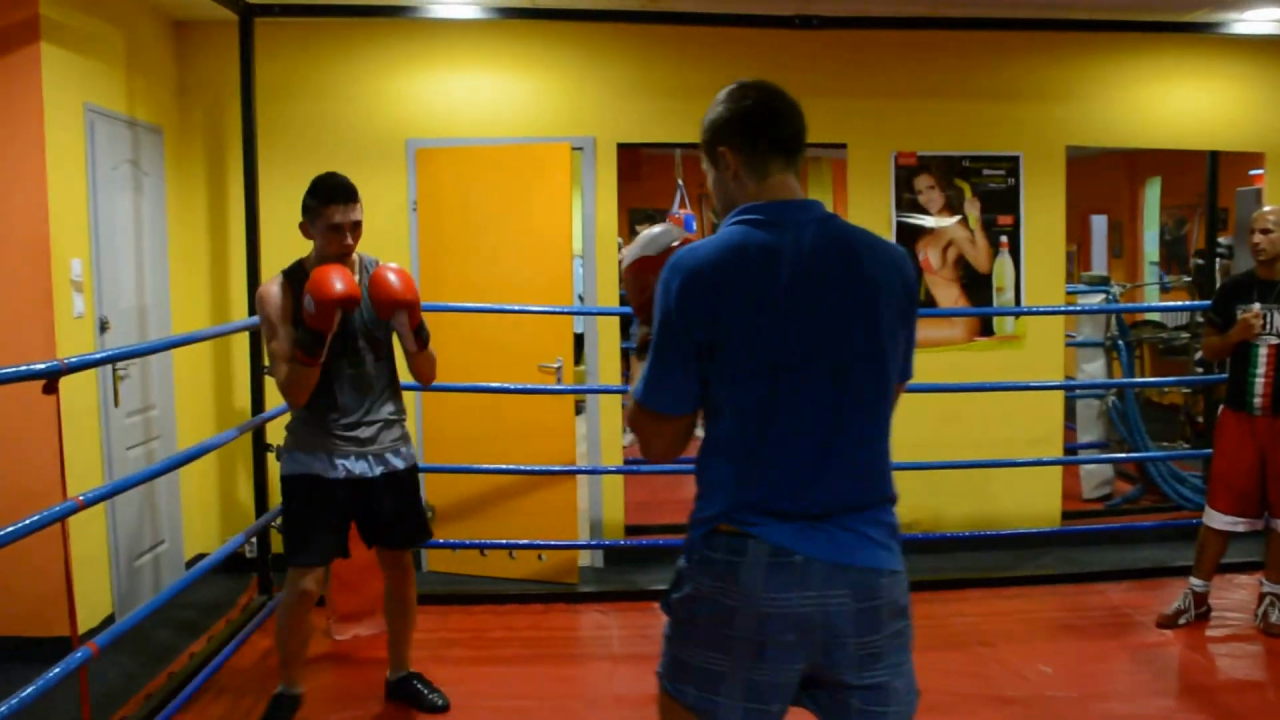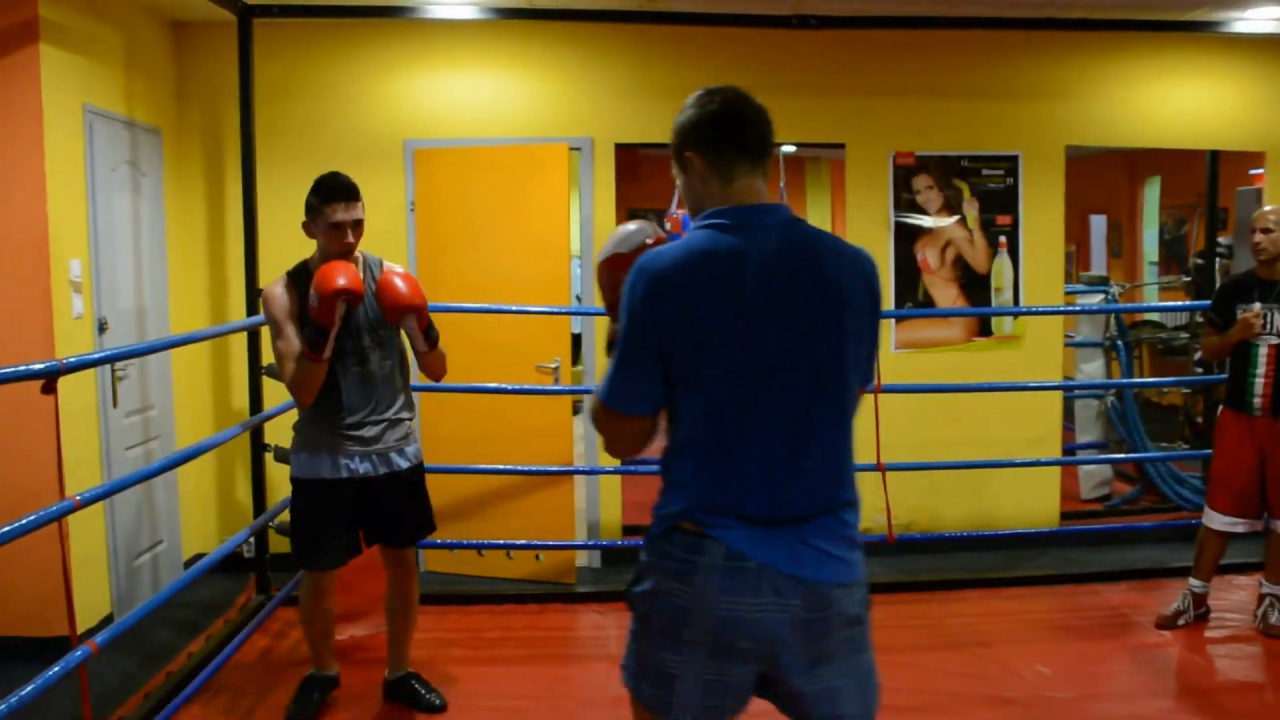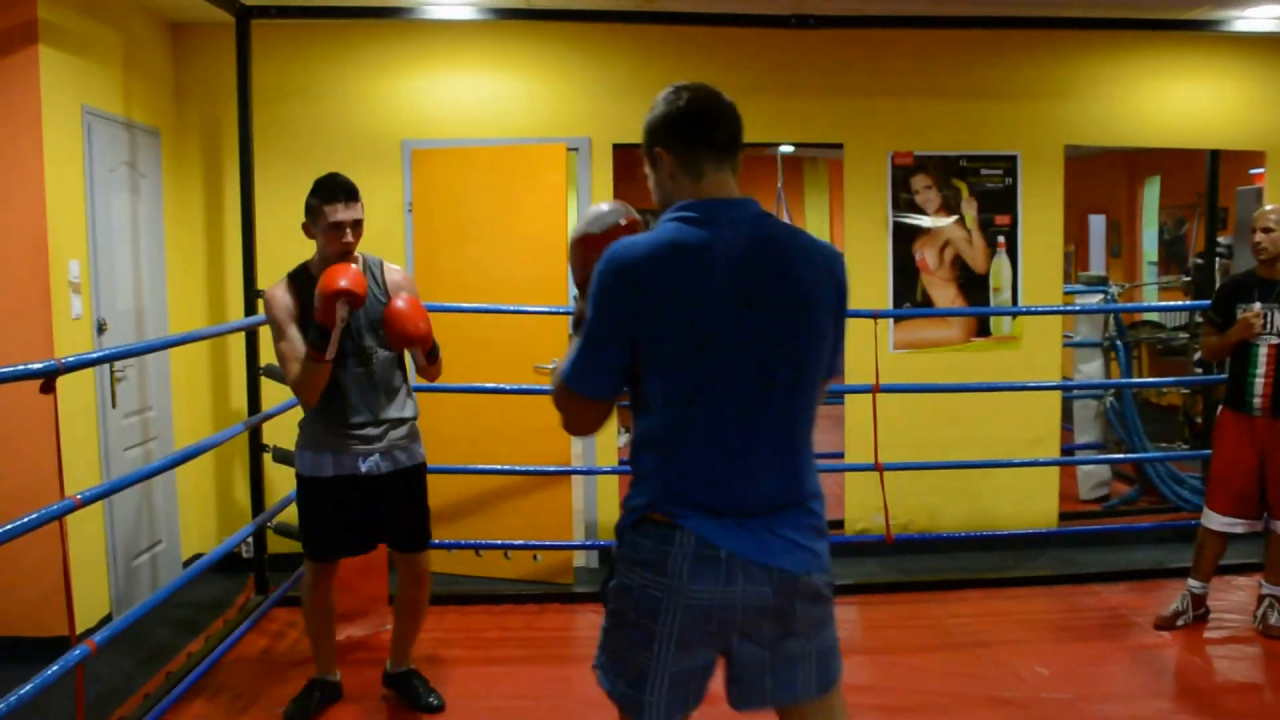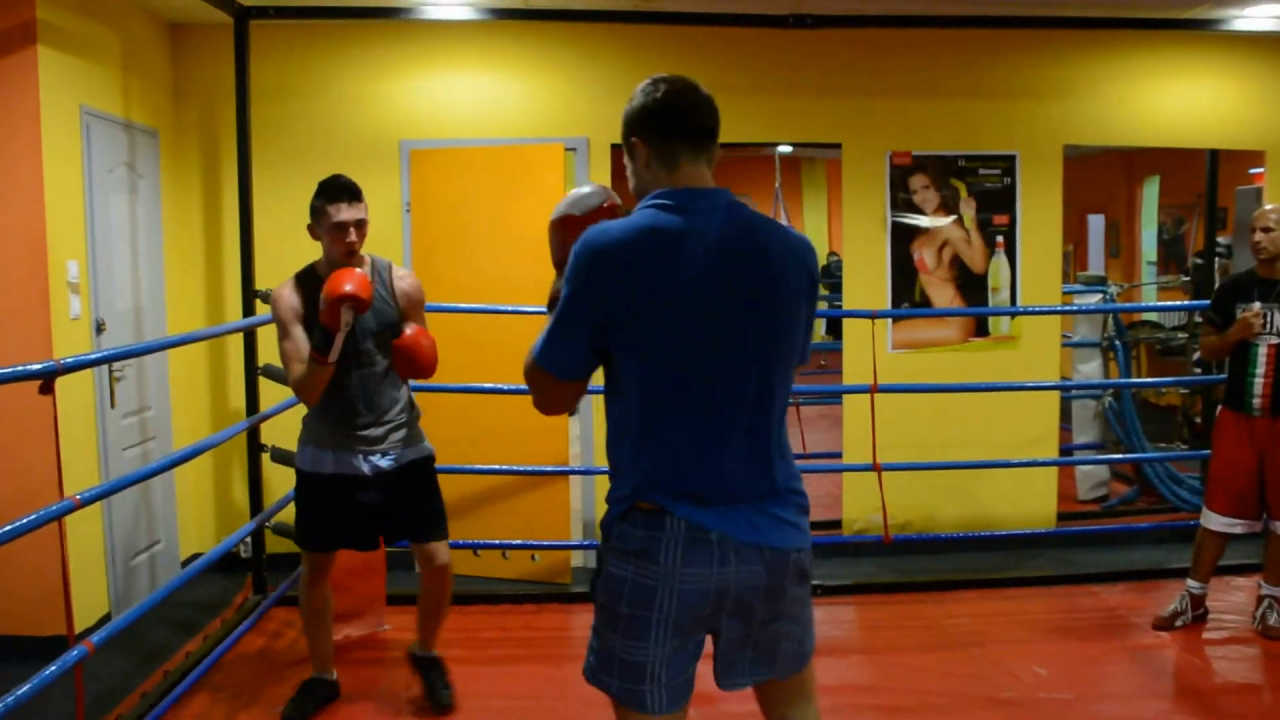
dt=0.1s
person 1, frame 1
left shoulder: (696, 270)
right shoulder: (888, 265)
left elbow: (658, 442)
left wrist: (657, 340)
left hip: (739, 568)
right hip: (865, 563)
person 1, frame 2
left shoulder: (662, 274)
right shoulder: (852, 269)
left elbow: (622, 438)
left wrist: (623, 337)
left hip: (698, 568)
right hip: (824, 571)
person 1, frame 3
left shoulder: (632, 266)
right shoulder: (818, 264)
left elbow: (579, 414)
left wrist: (594, 318)
left hip: (670, 554)
right hip: (789, 554)
person 1, frame 4
left shoulder: (606, 250)
right shoulder: (792, 253)
left elbow: (550, 394)
left wrist: (565, 297)
left hip: (657, 543)
right hip: (773, 534)
person 2, frame 1
left shoulder: (386, 279)
right shoulder: (278, 293)
left elbow: (425, 375)
right elbow: (294, 394)
left wrist: (413, 324)
right wrist: (318, 332)
left hip: (388, 452)
right hip: (316, 460)
left knee: (399, 567)
right knee: (302, 584)
left ankle: (400, 674)
person 2, frame 2
left shoulder: (390, 278)
right shoulder: (283, 294)
left elbow: (436, 371)
right elbow: (301, 392)
left wrist: (422, 326)
right wrist: (322, 327)
left hip: (393, 451)
right hip: (323, 459)
left knee: (402, 565)
right knee: (319, 581)
left ankle: (398, 674)
right ankle: (323, 672)
person 2, frame 3
left shoulder: (393, 279)
right shoulder: (285, 295)
left elbow: (433, 370)
right elbow: (306, 392)
left wrist: (424, 346)
right wrist: (330, 327)
left hip: (396, 450)
right hip: (328, 458)
left knee: (415, 565)
right knee: (321, 571)
left ankle: (400, 668)
person 2, frame 4
left shoulder: (401, 282)
right shoulder: (292, 295)
left elbow: (424, 363)
right elbow: (307, 391)
left wrist: (421, 358)
right wrist: (334, 330)
left hip: (400, 449)
right hip: (329, 455)
left knee: (438, 561)
right knee: (316, 567)
left ankle: (426, 653)
right ankle: (322, 676)
person 3, frame 1
right shoulder: (1233, 289)
right elbow: (1208, 350)
right wrist: (1236, 335)
right hip: (1239, 414)
right knee: (1220, 508)
right ankle: (1197, 596)
person 3, frame 2
right shoulder: (1234, 289)
right elbow: (1208, 350)
right wrist: (1236, 334)
right hip: (1239, 415)
right knee: (1220, 509)
right ankle: (1196, 596)
person 3, frame 3
right shoulder: (1234, 288)
right elbow: (1208, 350)
right wrist: (1236, 334)
right hip: (1238, 415)
right knee: (1219, 509)
right ankle: (1195, 597)
person 3, frame 4
right shoulder: (1234, 288)
right elbow: (1207, 350)
right wrist: (1236, 333)
right hip: (1238, 415)
right knee: (1218, 510)
right ankle: (1194, 598)
